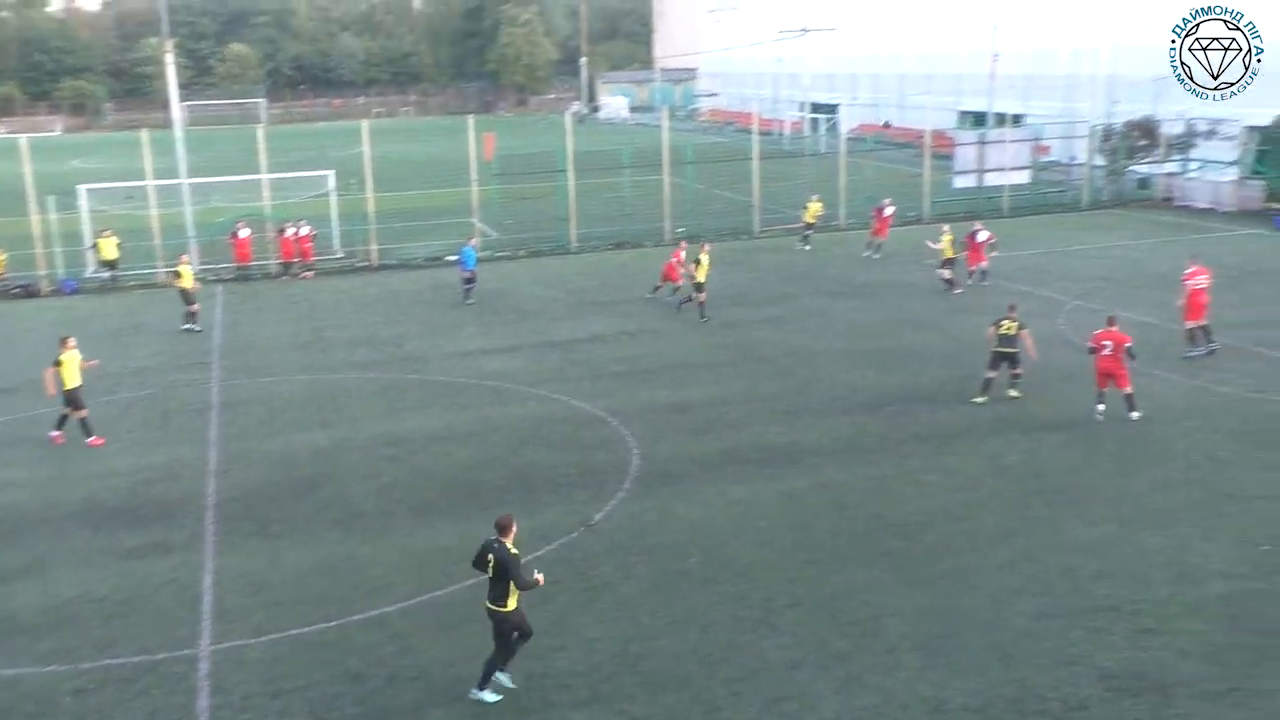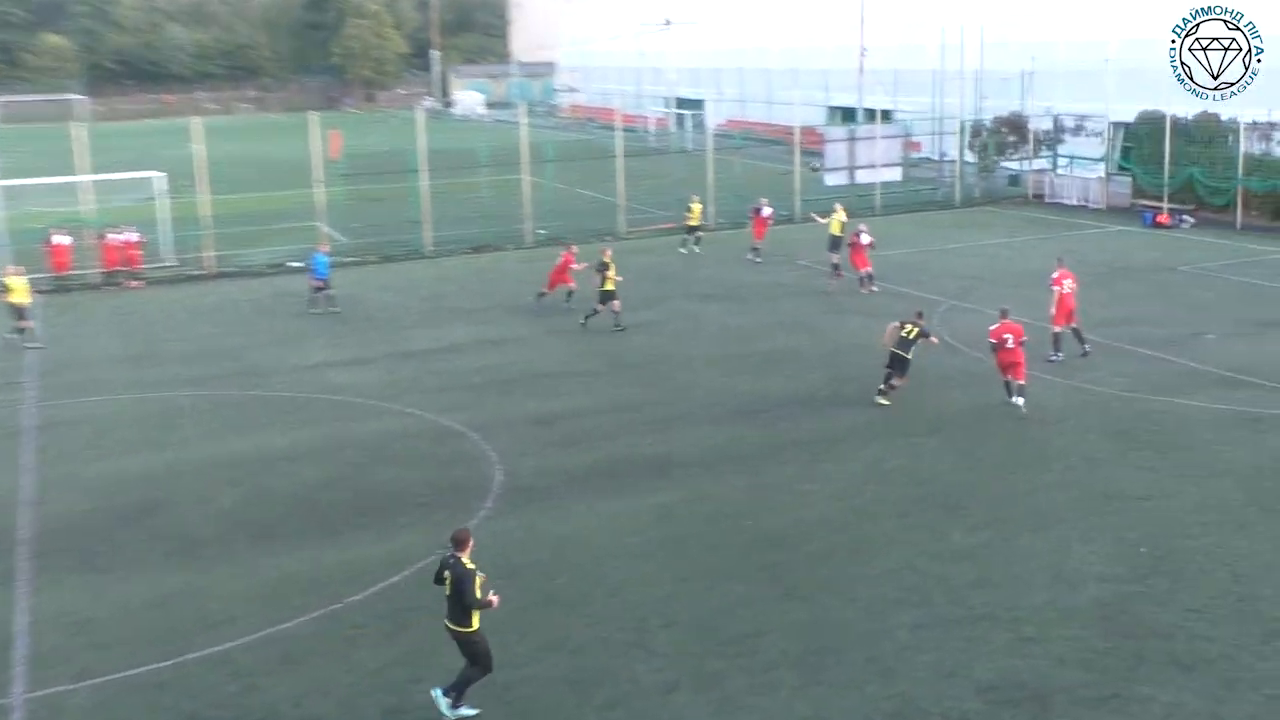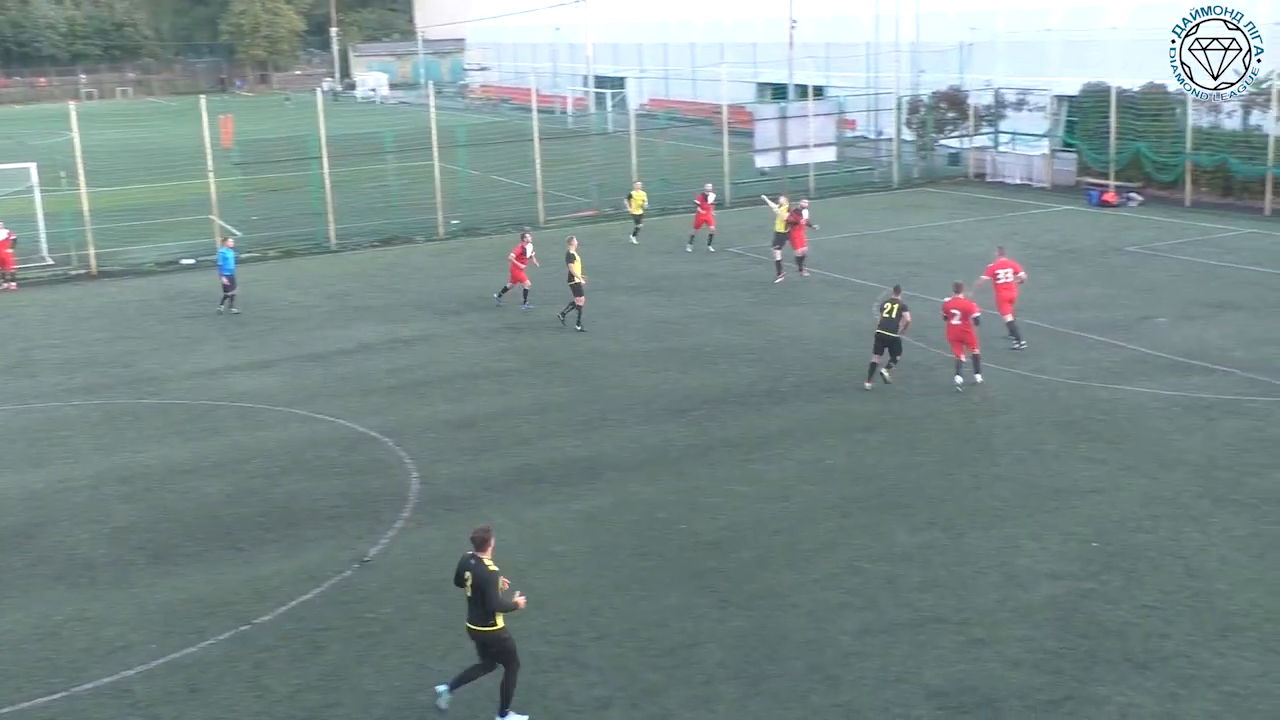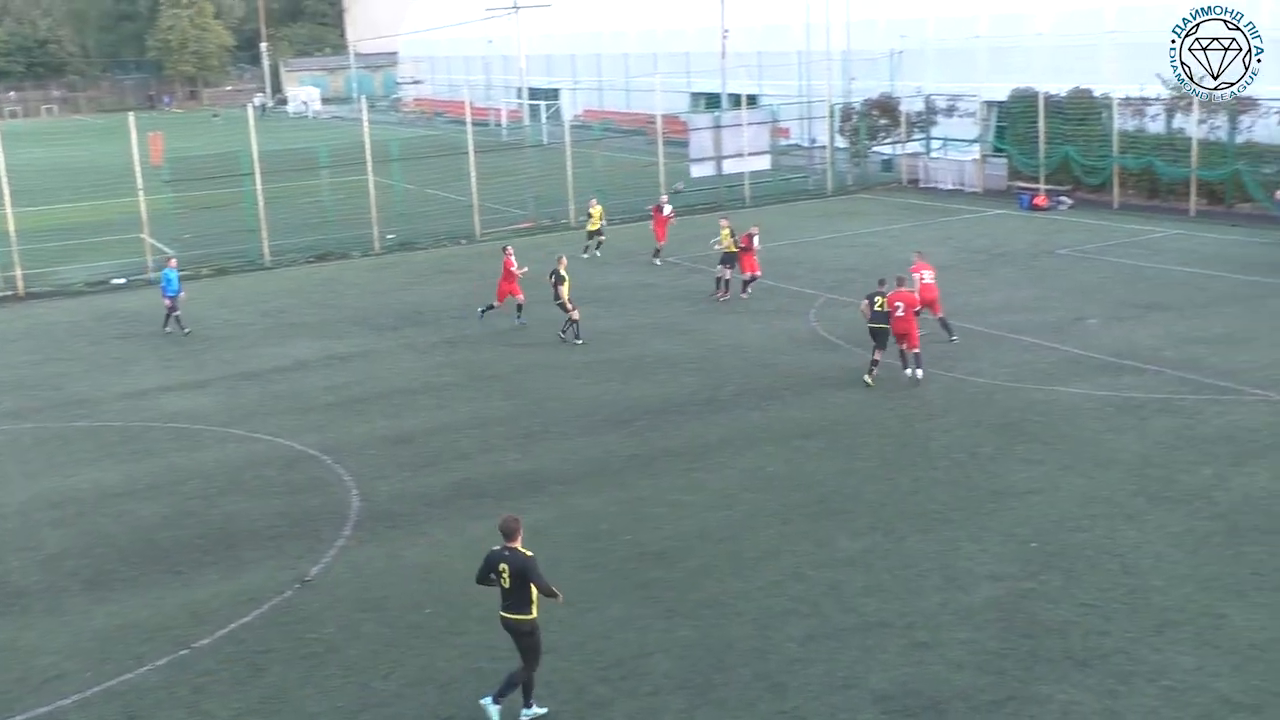
dt=0.3s
person 1, frame 1
left shoulder: (489, 544)
right shoulder: (510, 555)
left elbow: (477, 564)
right elbow: (521, 584)
right wrist: (537, 581)
left hip: (495, 604)
right hip: (503, 610)
left knee: (526, 633)
right knee: (501, 649)
left ankle: (500, 670)
right ankle: (480, 689)
person 1, frame 2
left shoulder: (448, 560)
right shoulder: (467, 570)
left elbow: (438, 580)
right elbow: (472, 603)
right wrist: (490, 602)
left hip: (453, 624)
right hip: (466, 629)
left knee: (474, 664)
right knee: (484, 667)
right ankle: (444, 693)
person 1, frame 3
left shoulder: (467, 559)
right shoulder: (489, 572)
left elbow: (458, 581)
right elbow: (498, 605)
right wrist: (516, 604)
left hip: (473, 626)
right hip: (491, 630)
left knee: (487, 664)
right knee: (512, 667)
left ankle: (448, 688)
person 1, frame 4
left shoulder: (494, 555)
right shoulder: (526, 559)
left elbow: (480, 579)
right elbow: (542, 587)
right wrist: (556, 595)
left hip: (506, 617)
right hip: (524, 620)
left knee: (532, 660)
right knee: (529, 665)
right ankle: (494, 701)
